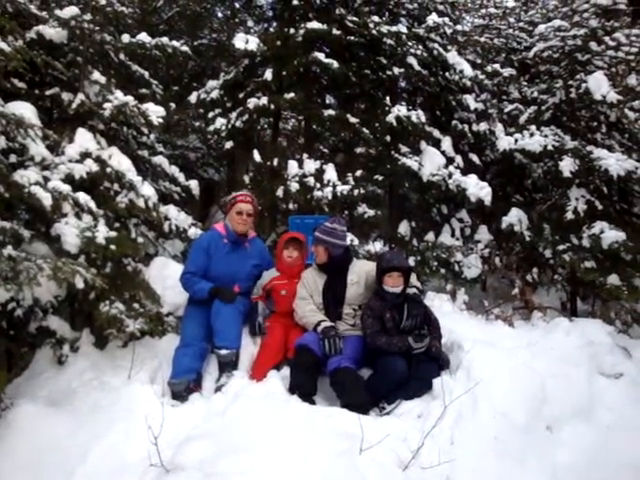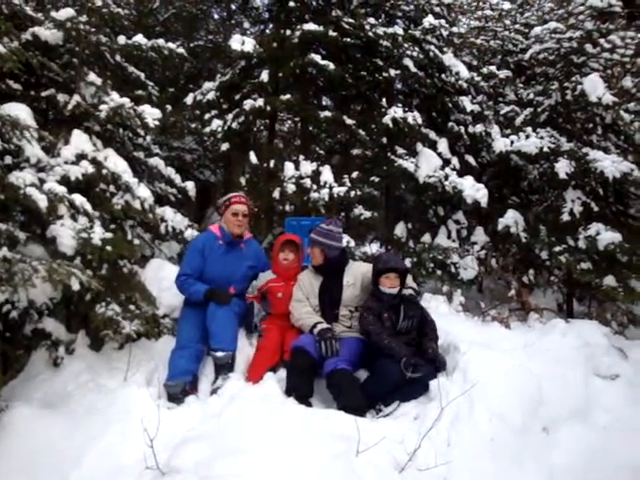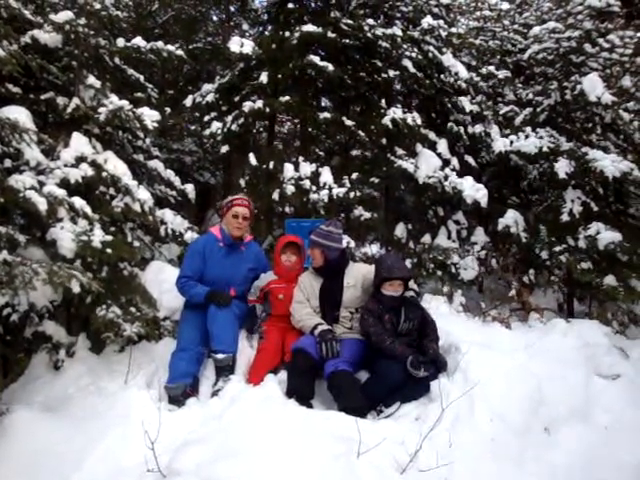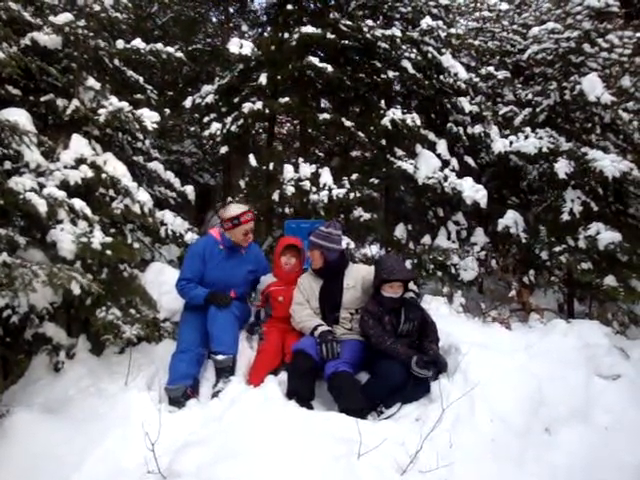
dt=0.5s
person 1, frame 1
left shoulder: (258, 247)
right shoulder: (208, 240)
right elbow: (188, 278)
right wrist: (214, 290)
left hip: (237, 304)
right hip: (204, 301)
left knee: (225, 307)
right knee: (193, 340)
left ankle: (228, 365)
right ankle: (183, 384)
person 1, frame 2
left shoulder: (253, 248)
right shoulder: (203, 242)
right elbow: (183, 280)
right wrist: (208, 292)
left hip: (234, 306)
right hip: (200, 303)
left knee: (220, 309)
right knee: (188, 342)
left ankle: (223, 367)
right ankle: (179, 387)
person 1, frame 3
left shoulder: (254, 251)
right shoulder: (203, 244)
right elbow: (184, 282)
right wrist: (209, 295)
left hip: (234, 308)
right hip: (200, 305)
left knee: (221, 311)
right knee: (189, 344)
left ankle: (224, 369)
right ankle: (179, 389)
person 1, frame 4
left shoulder: (254, 252)
right shoulder: (203, 246)
right elbow: (184, 284)
right wrist: (209, 296)
left hip: (234, 309)
right hip: (200, 307)
left knee: (221, 311)
right knee: (189, 346)
left ankle: (224, 370)
right ankle: (179, 391)
person 2, frame 1
left shoulder: (363, 269)
right shoulder: (309, 275)
right elbow: (303, 307)
right wrist: (324, 327)
left hip: (354, 335)
right hip: (324, 336)
left knee: (339, 364)
right knee: (307, 344)
left ankle: (357, 411)
right ankle: (300, 400)
person 2, frame 2
left shoulder: (359, 271)
right shoulder: (305, 278)
right elbow: (299, 309)
right wrist: (320, 329)
left hip: (351, 336)
right hip: (320, 337)
left knee: (336, 367)
right knee: (302, 347)
left ankle: (353, 412)
right ankle: (296, 401)
person 2, frame 3
left shoulder: (360, 272)
right shoulder: (306, 279)
right elbow: (300, 311)
right wrist: (321, 330)
left hip: (352, 337)
right hip: (320, 338)
left knee: (336, 368)
right knee: (303, 349)
left ankle: (354, 414)
right ankle: (297, 403)
person 2, frame 4
left shoulder: (360, 273)
right shoulder: (305, 280)
right elbow: (300, 312)
right wrist: (321, 331)
left hip: (352, 338)
right hip: (320, 339)
left knee: (336, 369)
right knee: (303, 350)
left ankle: (355, 415)
right ankle: (297, 404)
person 3, frame 1
left shoulder: (415, 301)
right shoulder: (373, 306)
left elbow: (433, 326)
right elbow: (374, 340)
left wrist: (435, 348)
right wrist: (408, 342)
left hip: (414, 355)
right hip: (388, 355)
left knee: (431, 370)
right knee: (397, 369)
left ankle: (388, 401)
person 3, frame 2
left shoulder: (411, 302)
right shoulder: (370, 307)
left elbow: (428, 328)
right elbow: (381, 338)
left wrist: (432, 351)
right wrist: (403, 358)
left hip: (412, 354)
right hip: (384, 356)
left knee: (428, 371)
right knee: (394, 372)
left ankle: (386, 402)
person 3, frame 3
left shoulder: (412, 303)
right shoulder: (371, 309)
left elbow: (429, 329)
right elbow: (382, 340)
left wrist: (432, 352)
right wrist: (407, 358)
left hip: (413, 355)
right hip: (384, 357)
left knee: (429, 371)
right knee: (395, 373)
left ankle: (388, 402)
person 3, frame 4
left shoulder: (412, 304)
right shoulder: (371, 310)
left elbow: (429, 330)
right elbow: (383, 341)
left wrist: (432, 352)
right wrist: (410, 358)
left hip: (413, 356)
right hip: (384, 358)
left knee: (430, 371)
right knee: (395, 374)
left ankle: (388, 403)
person 4, frame 1
right shoulder: (271, 276)
right elbow: (258, 296)
right wrist: (257, 315)
right hip: (277, 319)
left knee: (296, 342)
right knee: (274, 341)
right ankle: (257, 378)
person 4, frame 2
right shoulder: (267, 278)
right elbow: (253, 296)
right hip: (273, 321)
left knee: (293, 344)
right knee: (270, 344)
right ankle: (253, 380)
person 4, frame 3
right shoulder: (268, 279)
right elbow: (254, 297)
right hip: (274, 322)
left knee: (294, 346)
right knee: (271, 346)
right ankle: (254, 382)
person 4, frame 4
right shoulder: (268, 281)
right elbow: (258, 303)
right wrist: (256, 321)
right hip: (274, 324)
left knee: (294, 347)
right knee: (270, 347)
right ankle: (254, 383)
